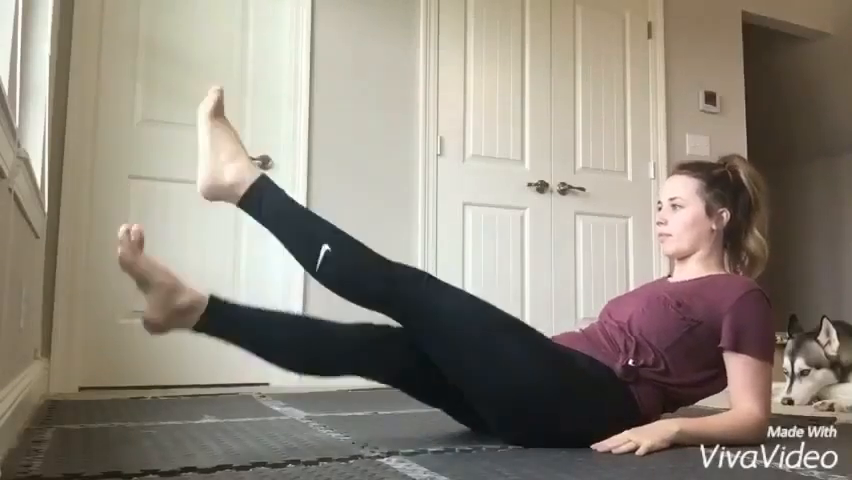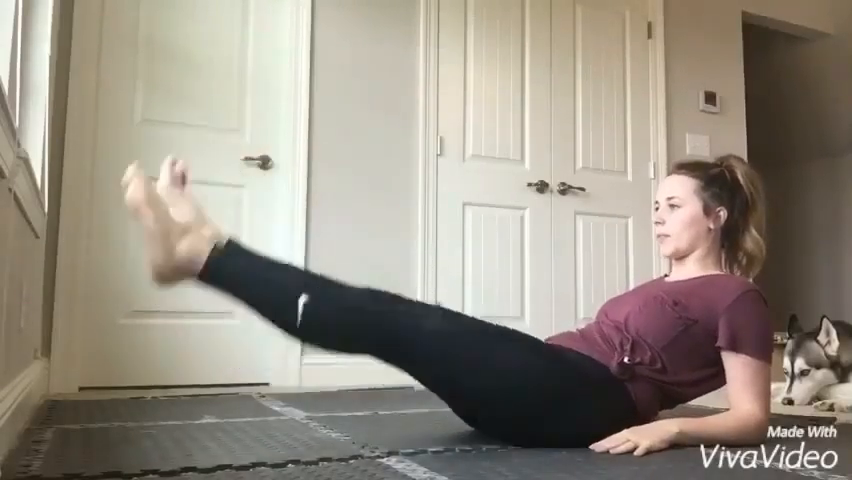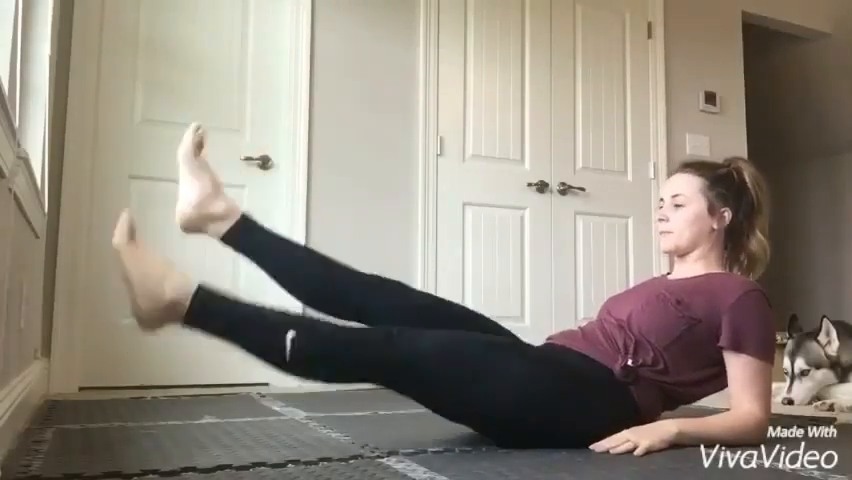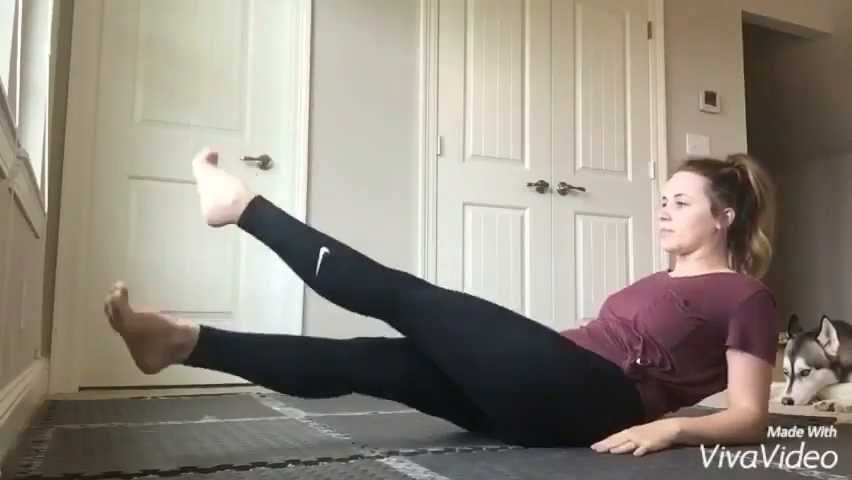
dt=0.2s
person 1, frame 1
left shoulder: (739, 299)
right shoulder: (668, 288)
left elbow: (751, 419)
left wrist: (670, 426)
left hip: (585, 406)
right hip: (544, 395)
left knee: (409, 293)
right knee: (378, 345)
left ankle: (243, 182)
right ankle: (193, 307)
person 1, frame 2
left shoulder: (737, 301)
right shoulder: (667, 287)
left elbow: (750, 417)
left wrist: (668, 423)
left hip: (581, 403)
right hip: (549, 390)
left knee: (389, 321)
right knee: (396, 329)
left ankle: (205, 253)
right ankle: (201, 252)
person 1, frame 3
left shoulder: (739, 299)
right shoulder: (668, 283)
left elbow: (750, 416)
left wrist: (667, 426)
left hip: (584, 404)
right hip: (547, 391)
left knee: (389, 347)
right knee: (395, 315)
left ankle: (197, 274)
right ankle: (187, 300)
person 1, frame 4
left shoulder: (744, 299)
right shoulder: (667, 283)
left elbow: (750, 417)
left wrist: (671, 426)
left hip: (593, 403)
right hip: (558, 396)
left knee: (416, 302)
right knee: (377, 359)
left ankle: (245, 205)
right ankle: (182, 340)
